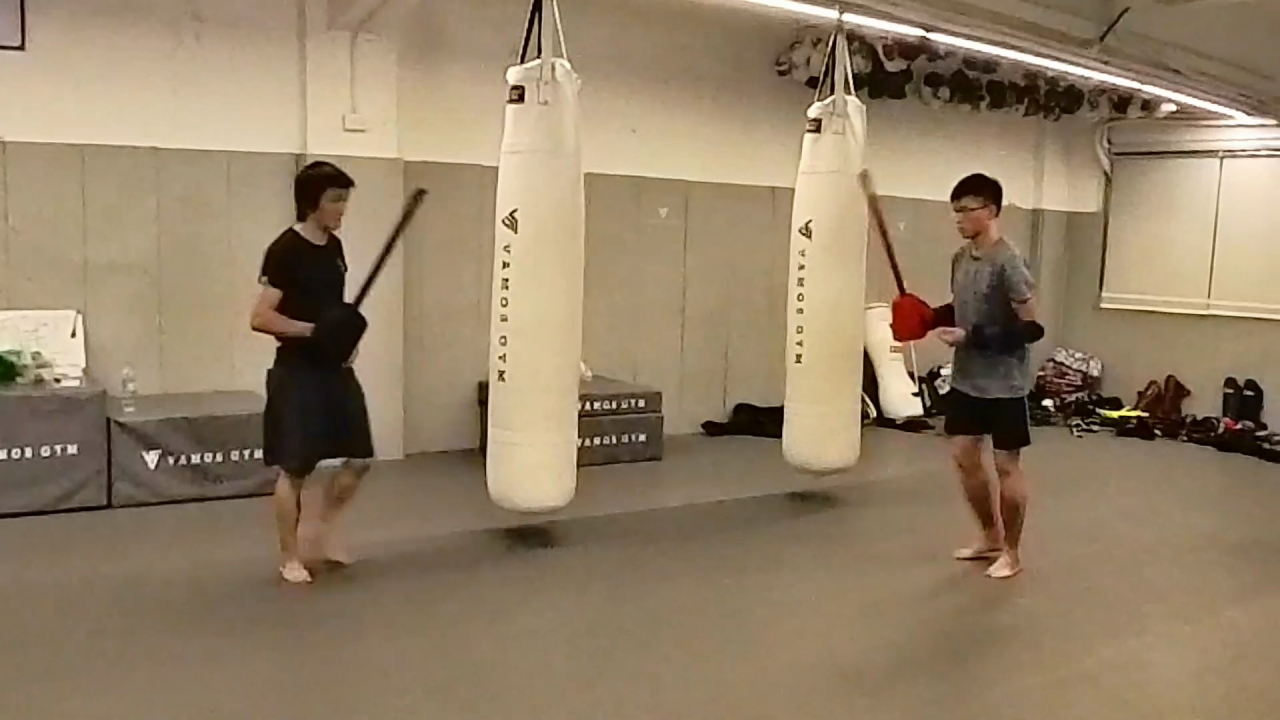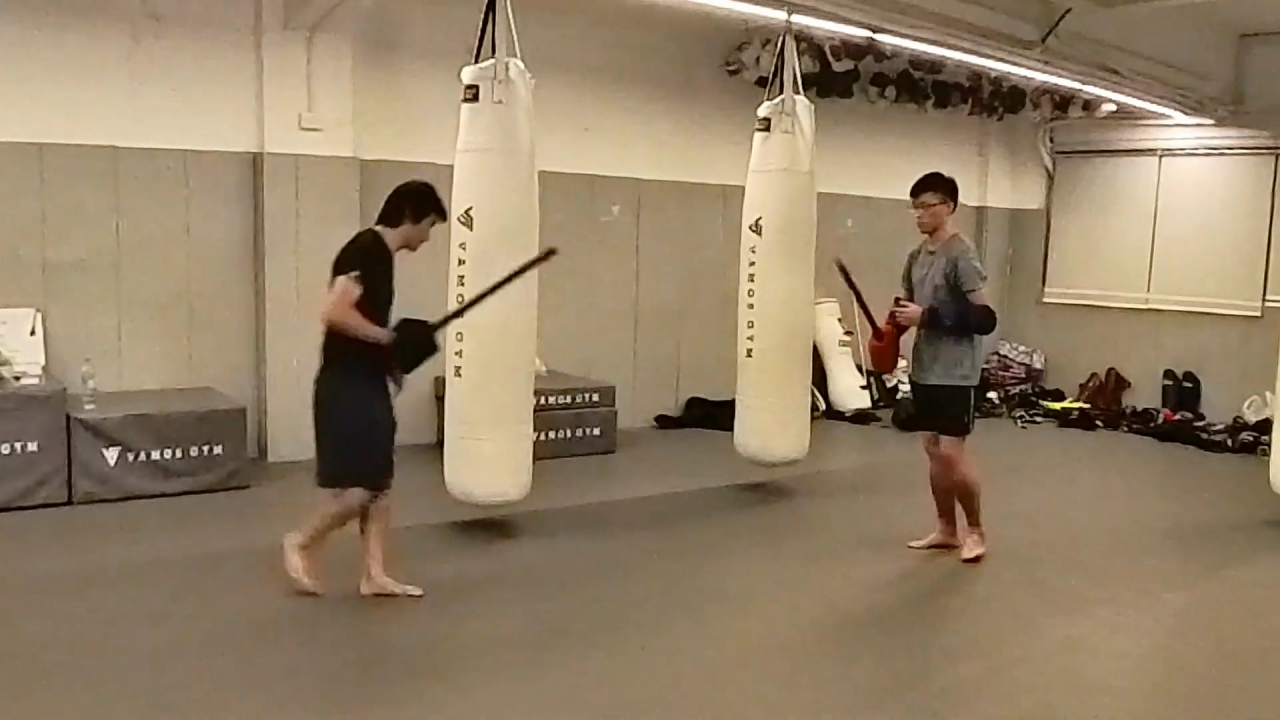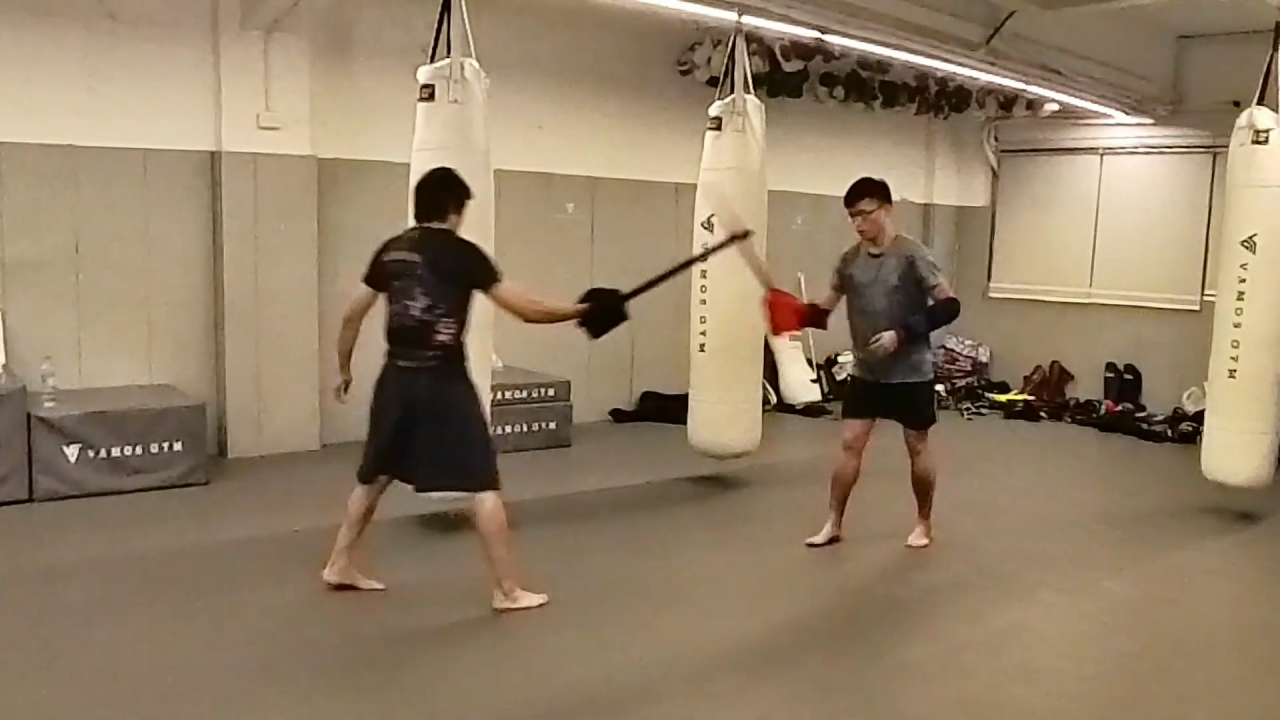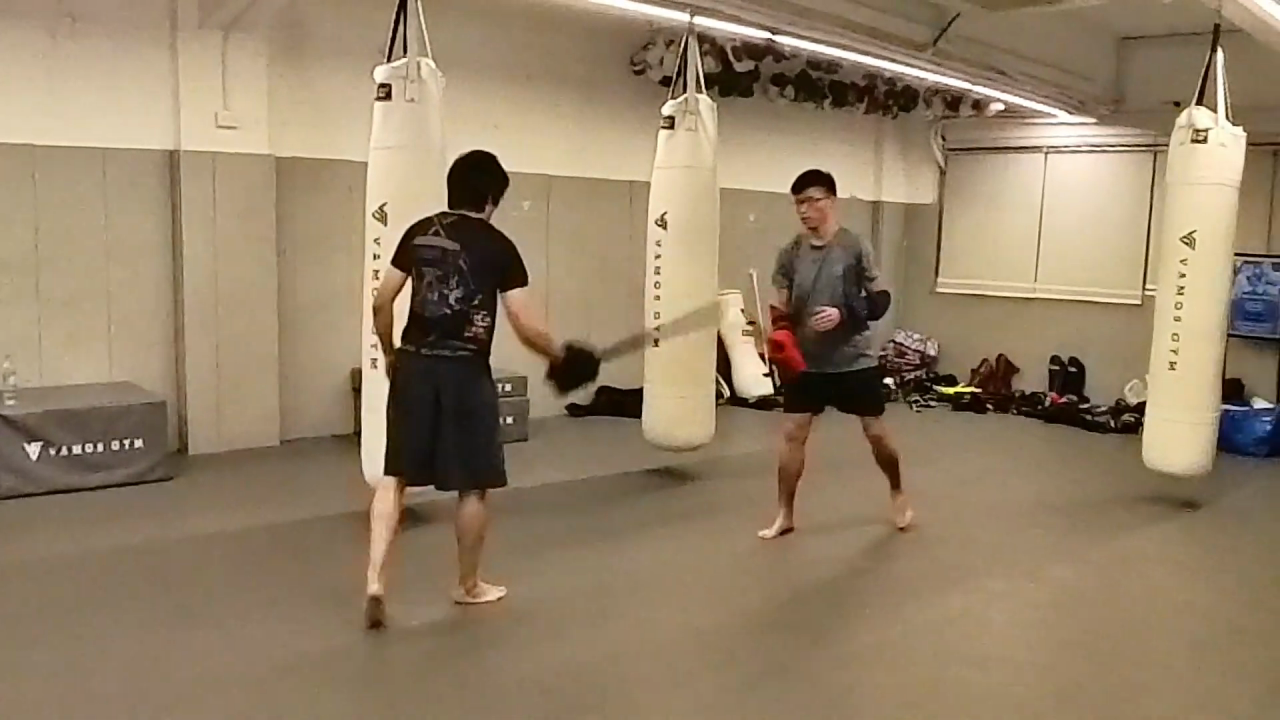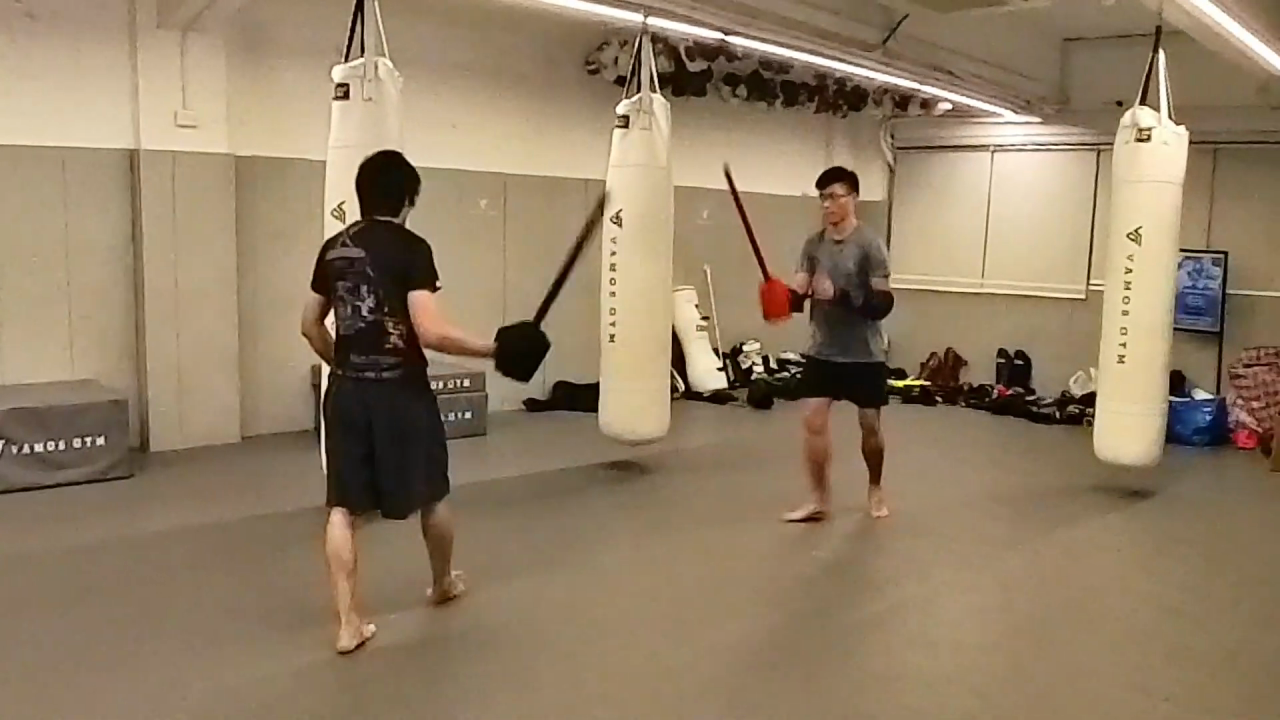
dt=0.5s
person 1, frame 1
left shoulder: (334, 247)
right shoulder: (285, 250)
right elbow: (260, 318)
right wrist: (313, 331)
left hip: (336, 369)
right hip: (297, 372)
left knee: (358, 458)
right knee: (293, 470)
left ankle: (324, 531)
right ankle: (290, 557)
person 1, frame 2
left shoulder: (378, 254)
right shoulder: (366, 250)
right elbow: (337, 313)
left wrist: (388, 361)
right wrist: (391, 341)
left hip: (361, 379)
right hip: (350, 382)
left knee: (372, 482)
right knee: (362, 486)
left ankle: (374, 575)
right ankle: (301, 543)
person 1, frame 3
left shoulder: (390, 252)
right shoulder: (463, 253)
left elbow: (352, 317)
right elbow: (526, 308)
left wrist: (343, 371)
right wrist: (580, 311)
left hip: (397, 379)
right hip: (443, 382)
left knee: (375, 476)
right knee: (483, 485)
left ankle: (340, 565)
right ankle: (507, 589)
person 1, frame 4
left shoulder: (419, 233)
right shoulder: (498, 247)
left elbow: (382, 302)
right elbow: (527, 326)
left wrist: (391, 354)
right wrist: (559, 357)
left hip: (414, 366)
right hip: (465, 373)
left knee: (396, 474)
right knee: (472, 485)
left ankle: (375, 577)
right ankle: (469, 584)
person 1, frame 5
left shoulder: (333, 248)
right shoulder: (411, 248)
left elbow: (310, 326)
right elbow: (431, 332)
right wrist: (492, 348)
left hip: (346, 390)
right hip: (400, 390)
left knee: (342, 506)
right knee: (430, 494)
left ankle: (348, 623)
right ankle: (442, 582)
person 2, frame 1
left shoulder: (1008, 263)
right shoulder: (960, 258)
left elbow: (1031, 328)
left wrist: (971, 336)
right wrist: (928, 319)
left hip: (1004, 384)
right hip: (966, 380)
left knee: (1006, 466)
right knee: (964, 458)
left ankle: (1010, 553)
right ankle: (989, 537)
person 2, frame 2
left shoulder: (962, 255)
right shoulder: (916, 256)
left elbow: (985, 318)
left wrist: (928, 316)
right wrist: (894, 326)
left hip: (955, 374)
right hip: (924, 371)
left knee: (952, 454)
right knee: (933, 450)
left ankle: (976, 531)
right ankle: (947, 529)
person 2, frame 3
left shoulder: (912, 255)
right shoulder: (850, 260)
left elbow: (949, 306)
right elbow: (826, 309)
left wrist: (903, 333)
right wrist: (801, 314)
left hip: (910, 370)
right hip: (867, 370)
left knee: (917, 446)
right knee: (850, 444)
left ankle: (924, 522)
right ankle: (834, 523)
person 2, frame 4
left shoulder: (854, 247)
right shoulder: (790, 253)
left elbow: (879, 299)
right elbow: (783, 308)
left wrist: (845, 314)
left hip: (854, 360)
right hip: (807, 361)
left knee: (876, 433)
right knee: (793, 435)
left ankle: (898, 494)
right ankle: (785, 515)
person 2, frame 5
left shoulder: (869, 245)
right shoulder: (813, 244)
right elbow: (799, 292)
left wrist: (837, 294)
right wrist: (787, 296)
left hip: (864, 353)
right hip: (822, 350)
left knee: (870, 426)
right knee: (814, 422)
left ankle: (875, 490)
right ankle: (818, 500)
